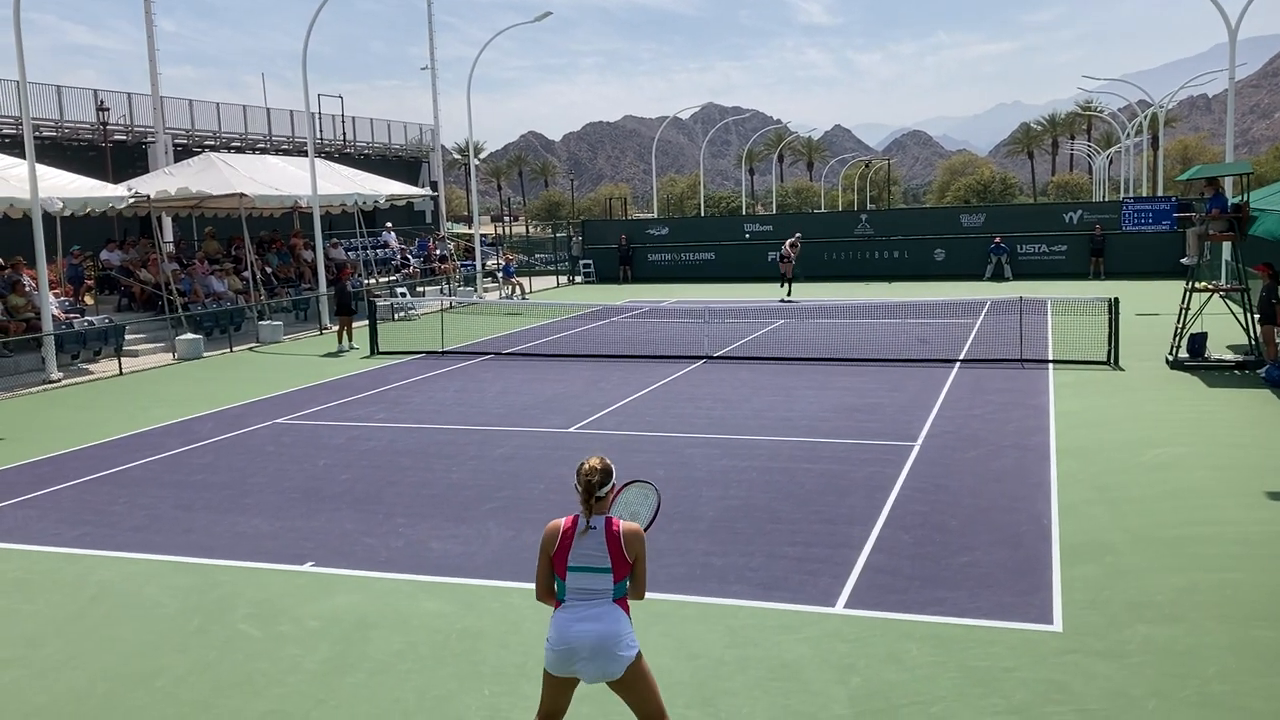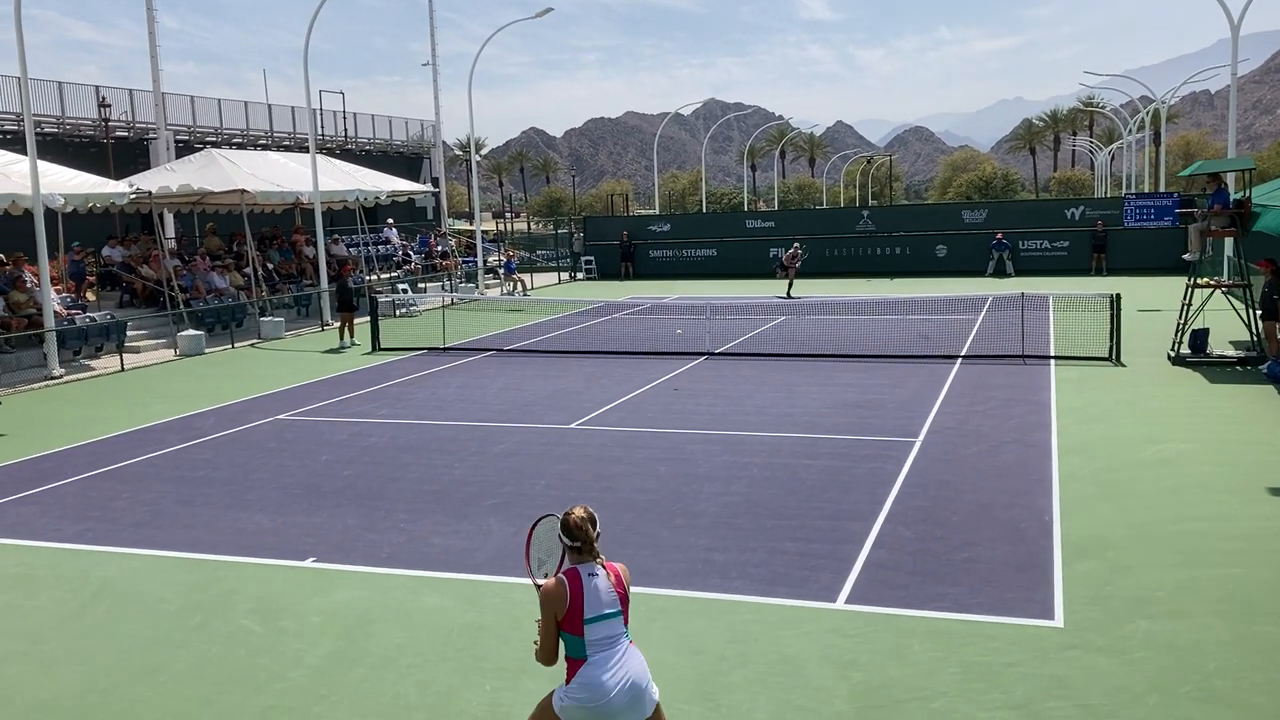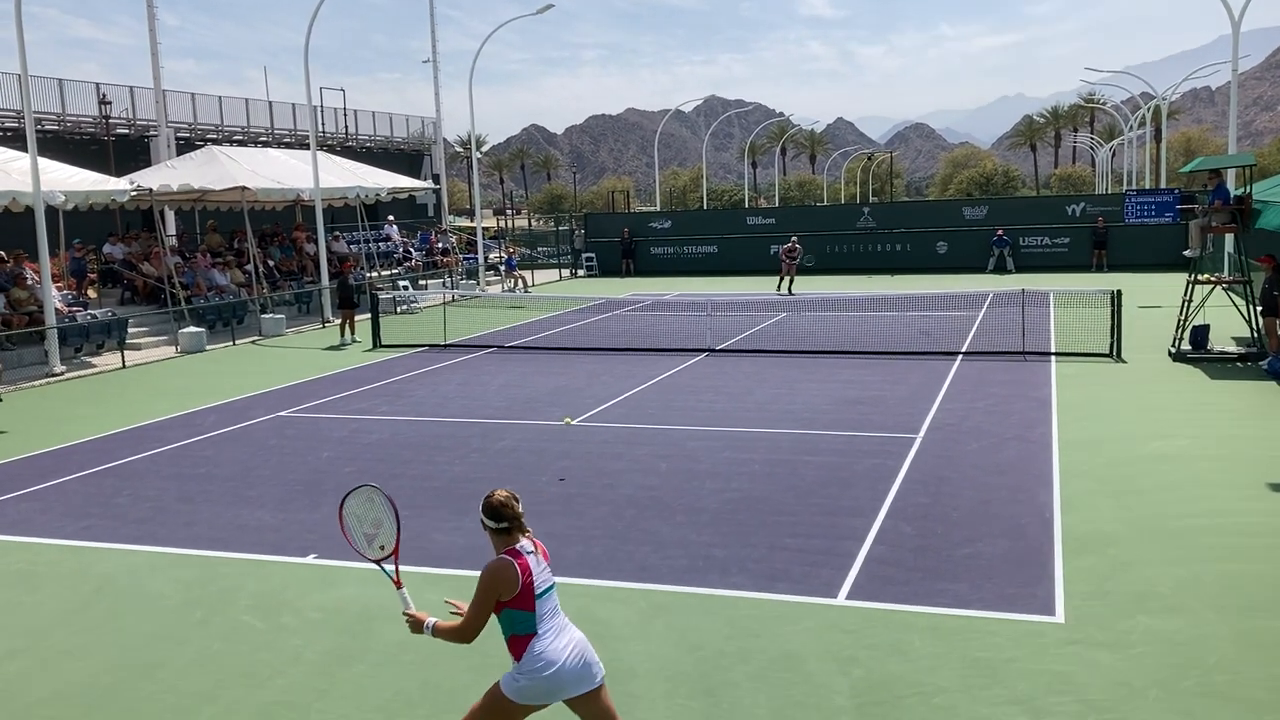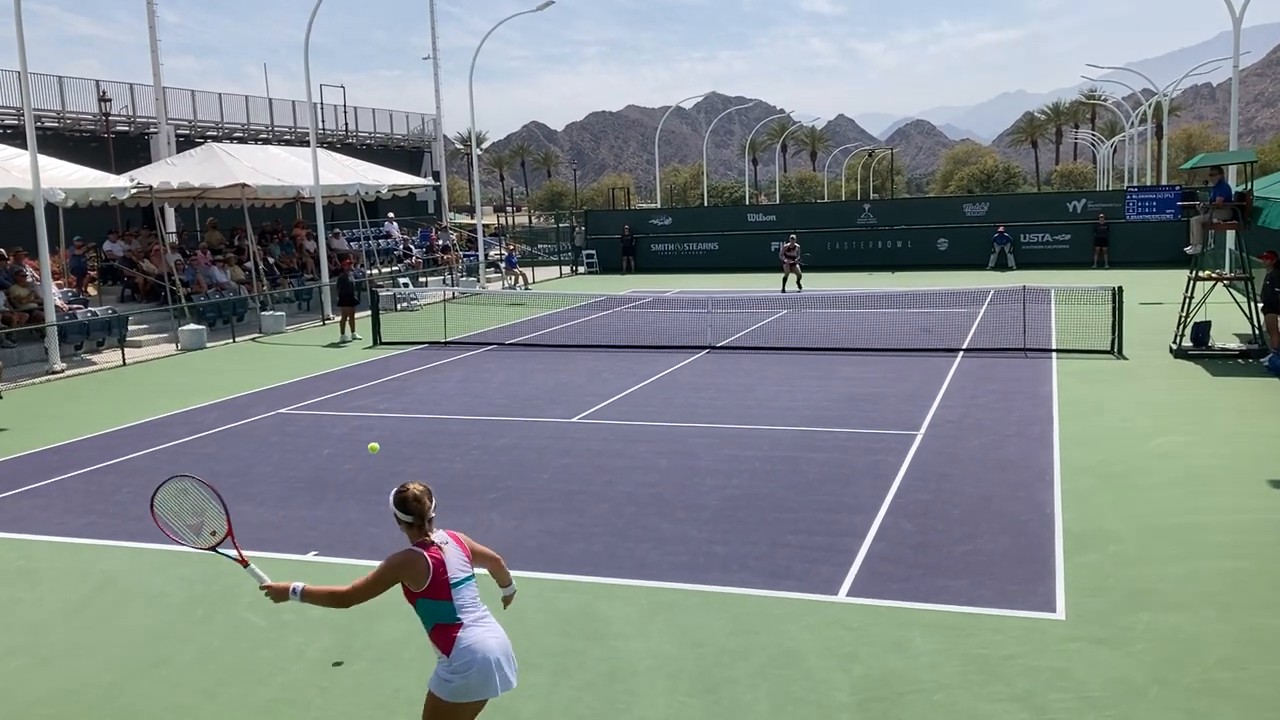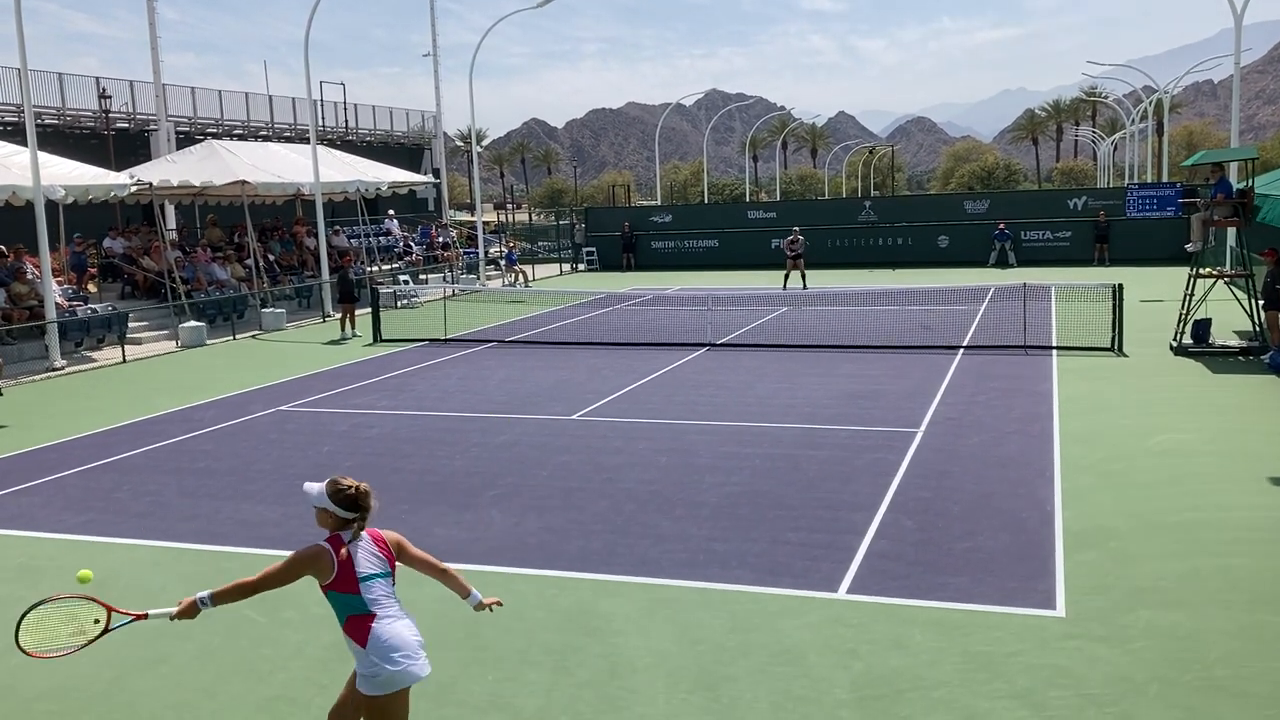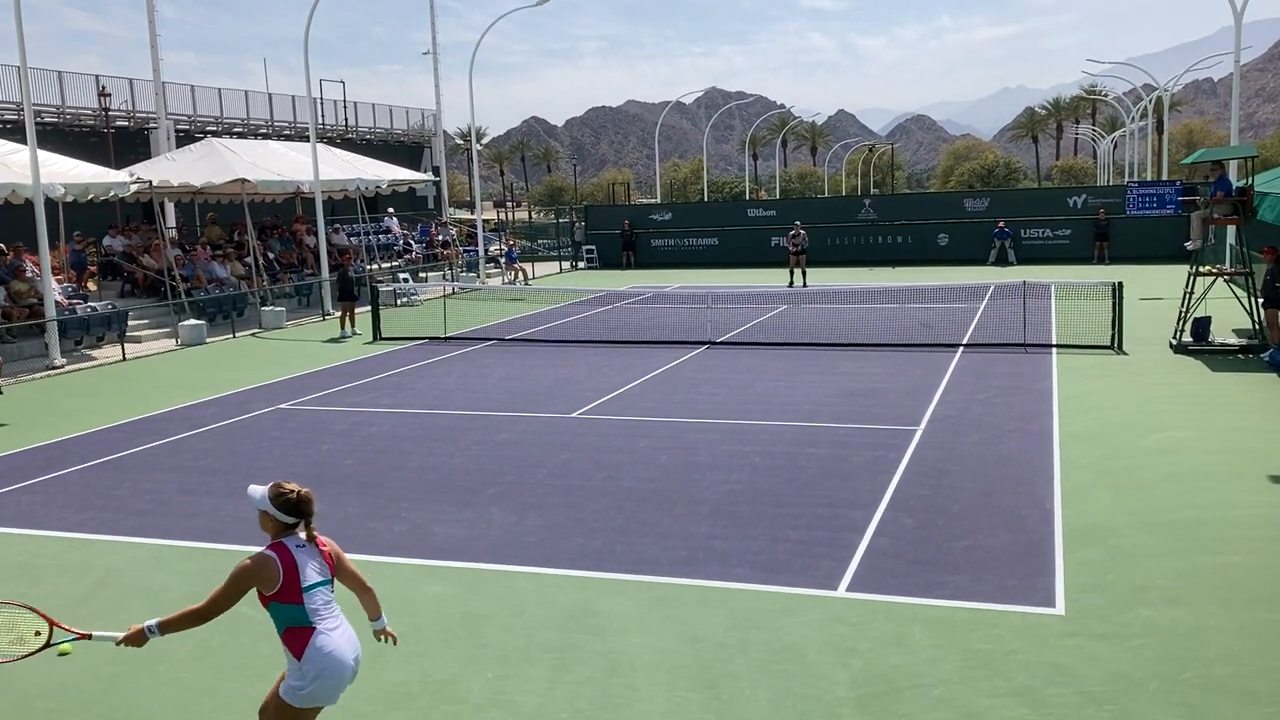
dt=0.2s
person 1, frame 1
left shoulder: (554, 531)
right shoulder: (631, 534)
left elbow: (542, 594)
right elbow: (638, 592)
left hip: (565, 638)
right hip: (614, 638)
person 1, frame 2
left shoulder: (554, 589)
right shoulder: (619, 573)
left elbow: (547, 658)
left wrist: (543, 646)
left hip: (585, 692)
right hip: (634, 685)
person 1, frame 3
left shoulder: (498, 569)
right shoulder: (536, 547)
left elbow: (466, 634)
left wrist: (428, 624)
right wrist: (472, 611)
left hip: (540, 671)
right hip: (579, 655)
person 1, frame 4
left shoulder: (408, 560)
right shoulder: (456, 540)
left elbow: (346, 597)
right elbow: (495, 561)
left wrist: (294, 591)
right wrist: (508, 589)
left hip: (466, 658)
right hip: (497, 647)
person 1, frame 5
left shoulder: (320, 555)
right shoulder: (384, 539)
left elbow: (256, 584)
right elbow: (440, 569)
left wrist: (201, 601)
right wrist: (475, 599)
left hip: (383, 654)
right hip: (402, 641)
person 1, frame 6
left shoulder: (260, 564)
right shoulder: (324, 546)
left elbow: (204, 613)
right elbow: (365, 590)
left wrist: (150, 630)
right wrist: (378, 623)
left hip: (319, 663)
right hip: (347, 649)
